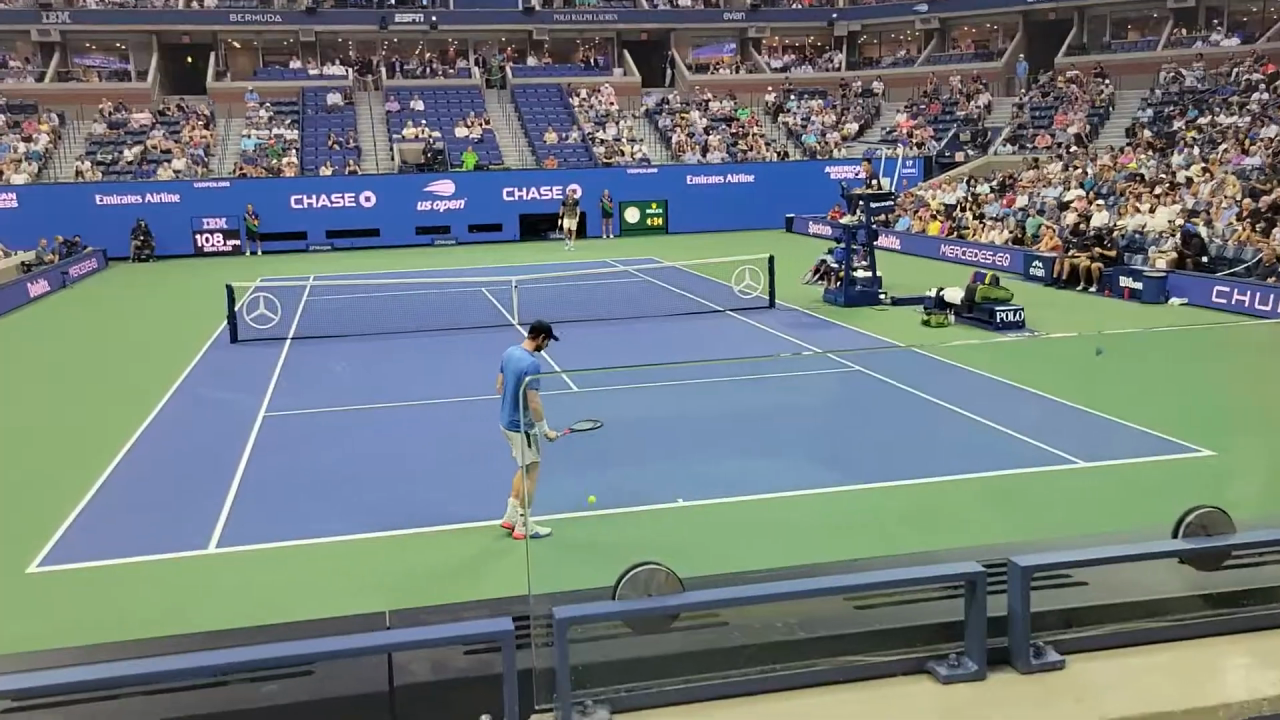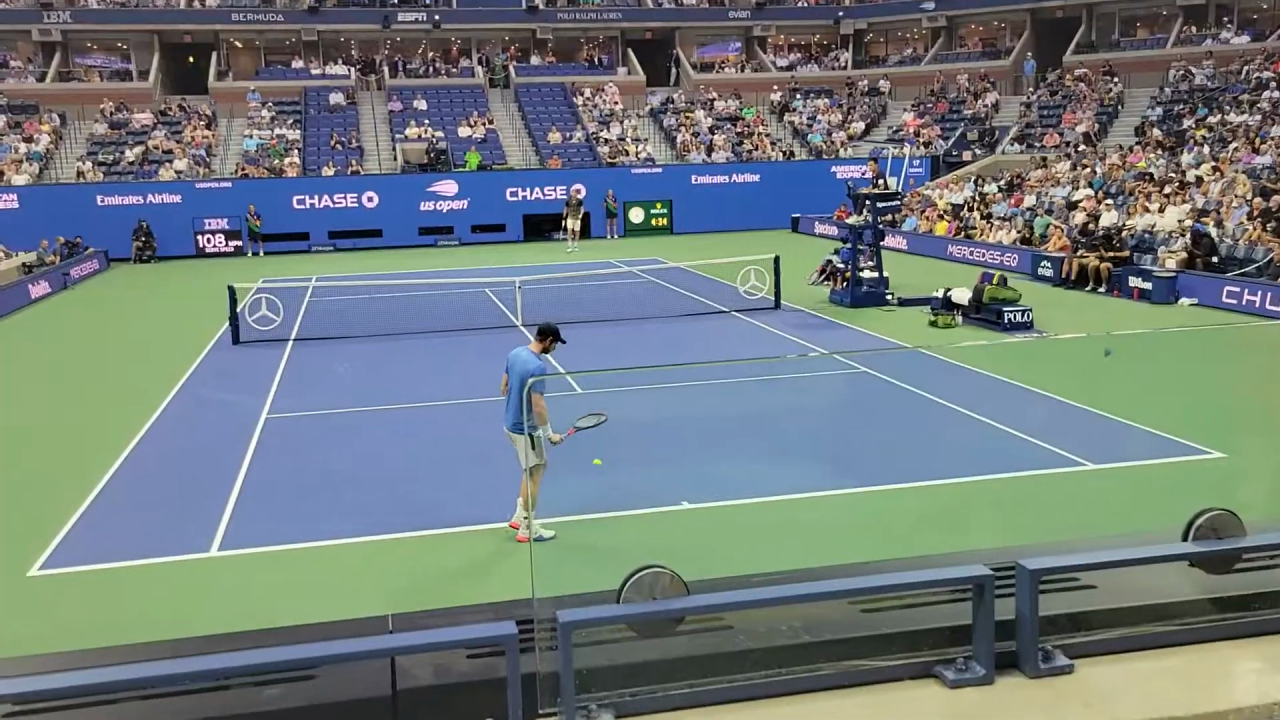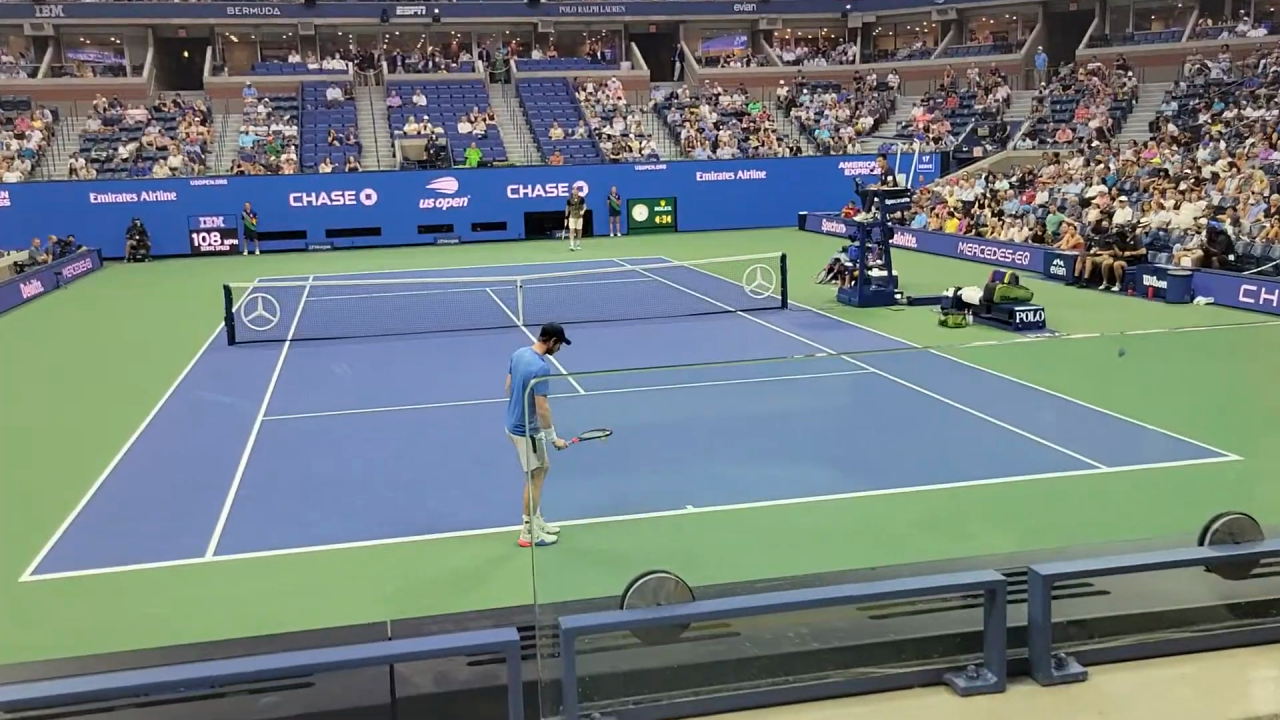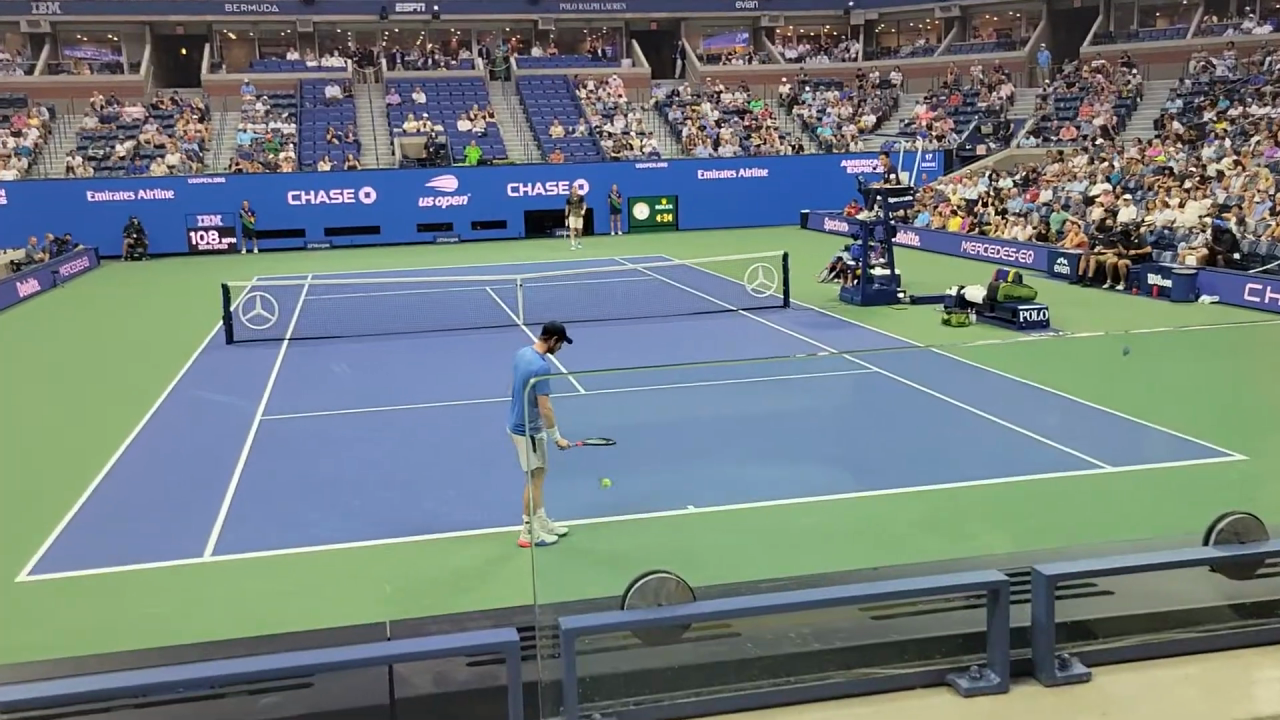
dt=0.1s
person 1, frame 1
left shoulder: (509, 353)
right shoulder: (531, 364)
left elbow: (500, 386)
right elbow: (534, 403)
right wrist: (545, 430)
left hip: (507, 422)
right hip: (522, 426)
left knee: (524, 469)
right knee: (530, 473)
left ankle: (511, 516)
right ankle: (523, 527)
person 1, frame 2
left shoulder: (515, 353)
right shoulder: (537, 367)
left elbow: (504, 387)
right elbow: (538, 406)
right wrist: (549, 434)
left hip: (512, 423)
right hip: (526, 429)
left knee: (536, 468)
right knee: (533, 475)
left ankle: (520, 516)
right ankle: (527, 529)
person 1, frame 3
left shoulder: (519, 353)
right shoulder: (541, 368)
left elbow: (508, 387)
right elbow: (542, 409)
right wrist: (553, 438)
left hip: (515, 425)
right hip: (527, 431)
left knee: (541, 471)
right knee: (535, 478)
left ankle: (534, 521)
right ankle: (529, 533)
person 1, frame 4
left shoulder: (522, 353)
right shoulder: (541, 367)
right elbow: (545, 408)
right wrist: (557, 437)
left hip: (517, 424)
right hip: (528, 430)
left knee: (537, 476)
right knee: (535, 479)
left ankle: (540, 522)
right ankle: (529, 533)
